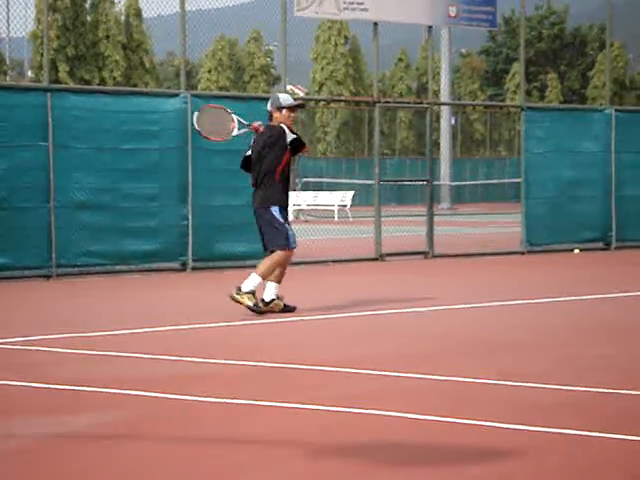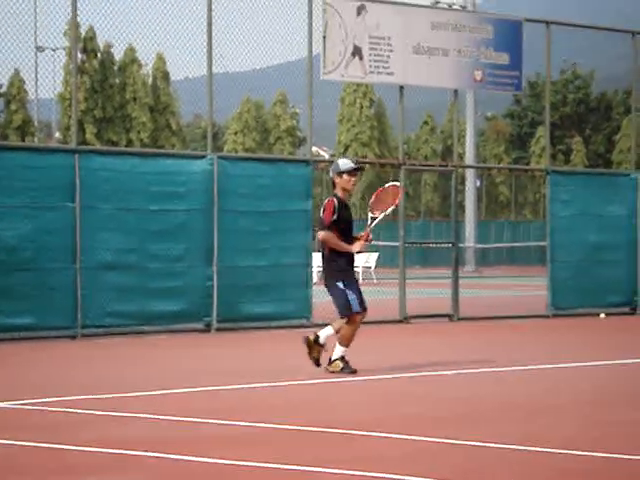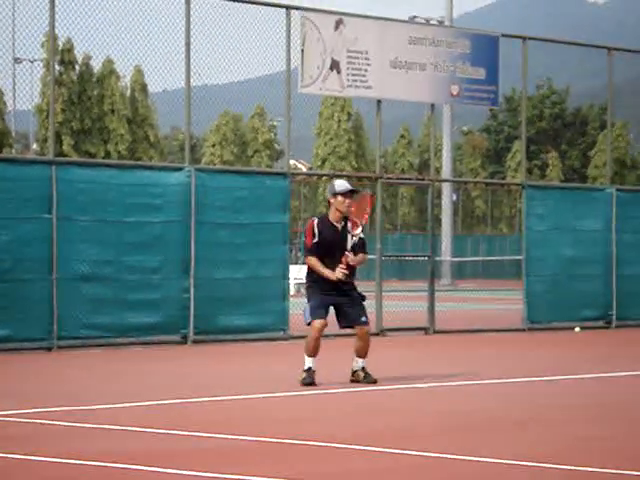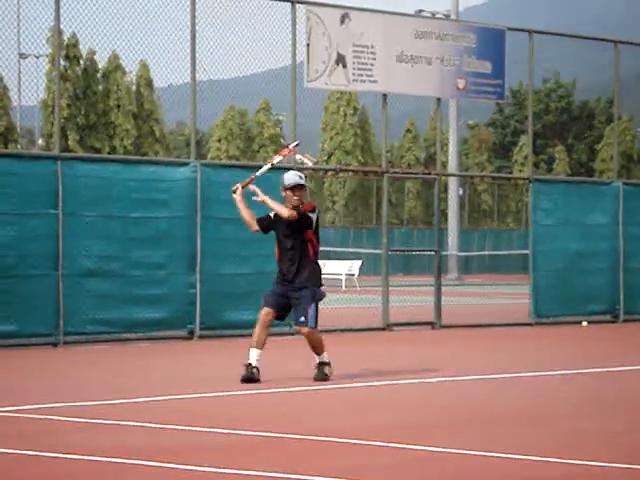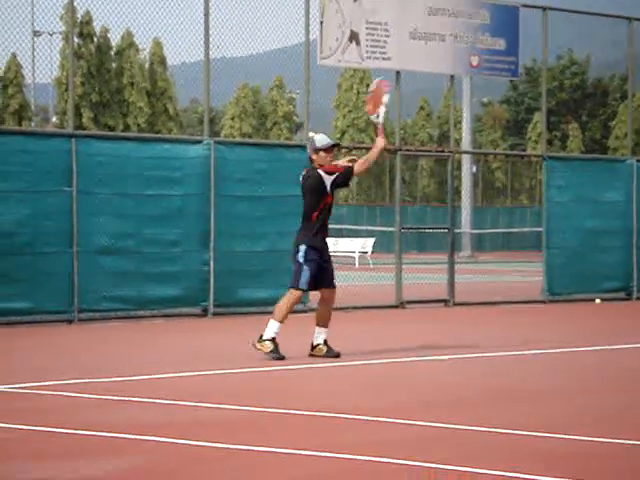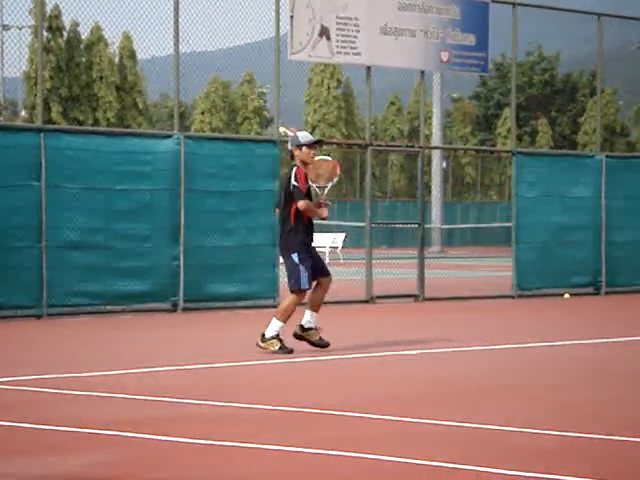
dt=0.7s
person 1, frame 1
left shoulder: (257, 139)
right shoulder: (283, 131)
left elbow: (246, 168)
right elbow: (301, 149)
left hip: (260, 201)
right hip: (272, 202)
left knee: (282, 251)
right knee: (284, 250)
left ankle: (269, 298)
right ankle: (245, 290)
person 1, frame 2
left shoulder: (343, 204)
right shoulder: (332, 203)
right elbow: (323, 235)
left wrist: (359, 238)
right wrist: (350, 248)
left hip: (344, 269)
right hip: (337, 269)
left knee: (354, 316)
right knee: (355, 316)
left ankle: (317, 339)
right ankle: (337, 359)
person 1, frame 3
right shoulder: (316, 224)
left elbow: (363, 255)
right elbow: (310, 257)
left wrist: (354, 260)
right wrist: (331, 274)
left hip: (346, 289)
right hip: (319, 287)
left knee: (363, 329)
right knee: (317, 325)
left ankle: (358, 370)
right ankle: (309, 369)
person 1, frame 4
left shoulder: (310, 210)
right shoulder: (277, 214)
left elbow: (289, 213)
right elbow: (255, 225)
left wrist: (264, 198)
right wrist: (239, 200)
left hip: (306, 282)
right hip: (283, 280)
left knee: (307, 329)
right knee: (265, 316)
left ankle: (323, 362)
right ankle: (252, 366)
person 1, frame 5
left shoulder: (309, 174)
right shoulder: (321, 174)
right elbow: (361, 168)
left wrist: (340, 162)
right wrist: (378, 146)
left hip: (316, 243)
right hip: (307, 245)
left knee: (328, 292)
right knee: (297, 292)
left ankle: (319, 343)
right ankle: (266, 339)
person 1, frame 6
left shoulder: (289, 175)
right shoulder: (298, 172)
left elbow: (282, 211)
right elbow: (302, 204)
left wrist: (315, 208)
right wrist: (320, 212)
left hip: (300, 242)
right hip: (295, 243)
left knee: (324, 279)
right knee: (299, 291)
left ankle: (307, 327)
right ankle: (269, 336)
